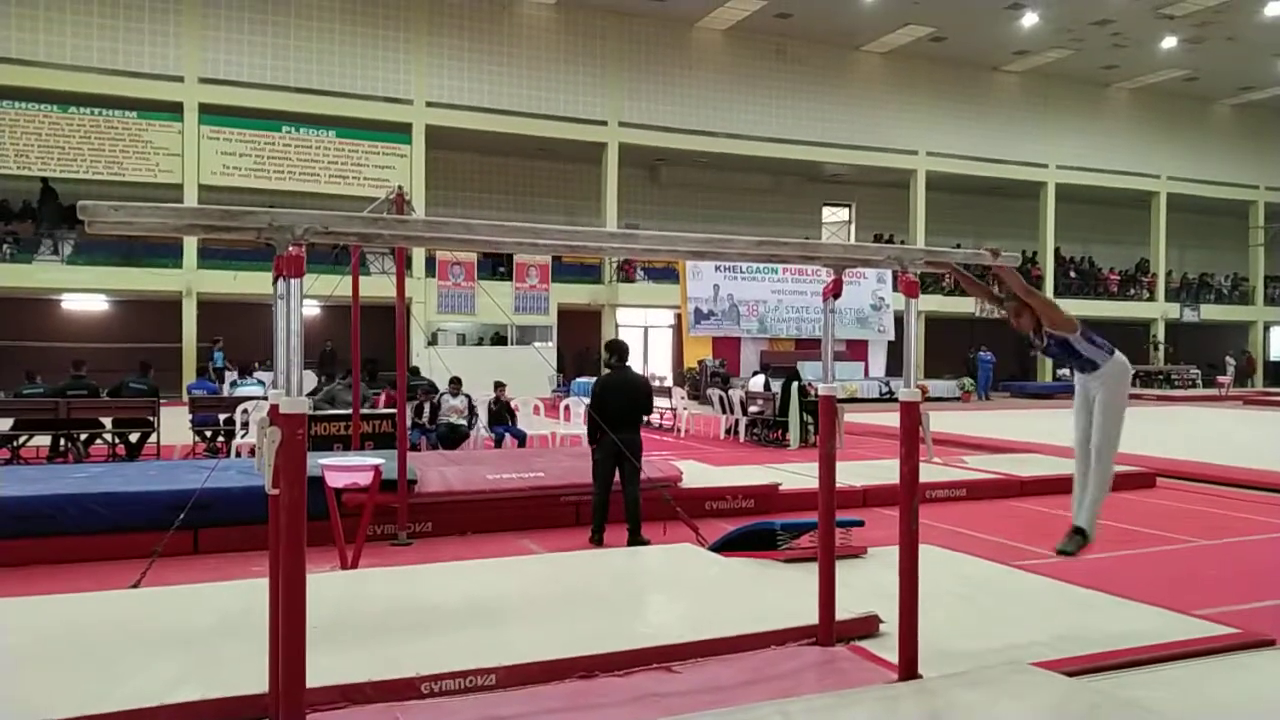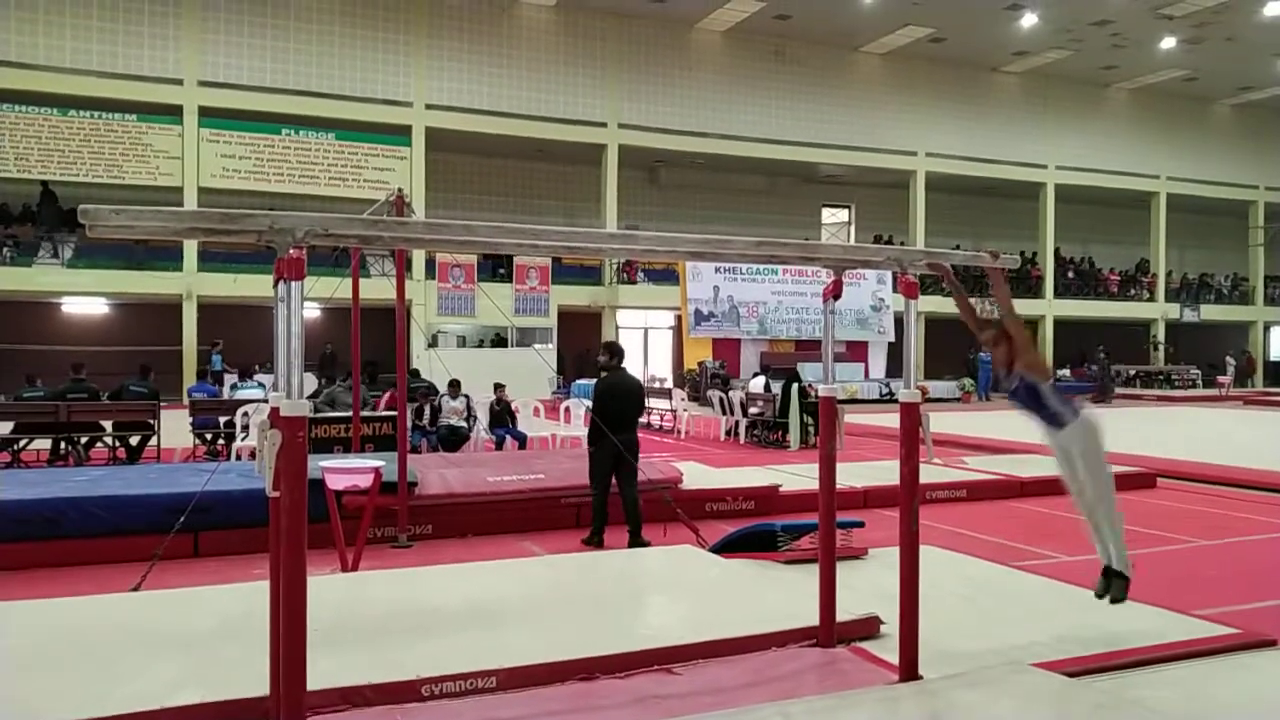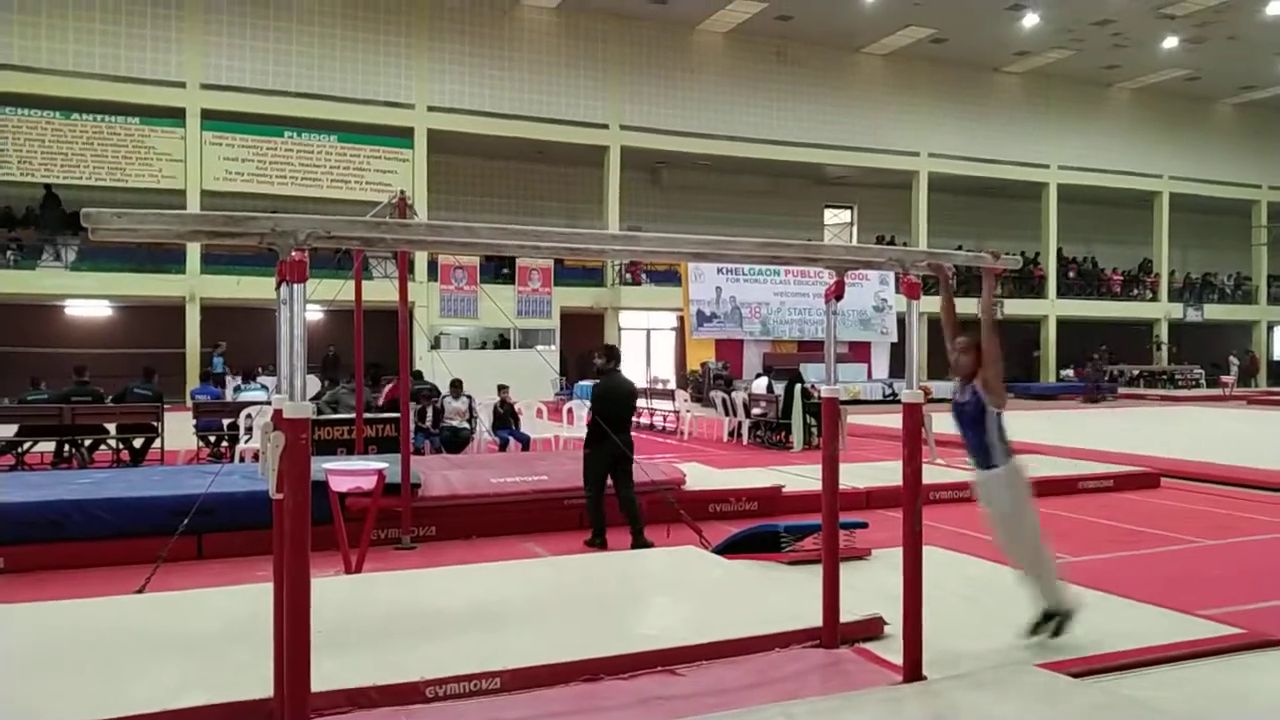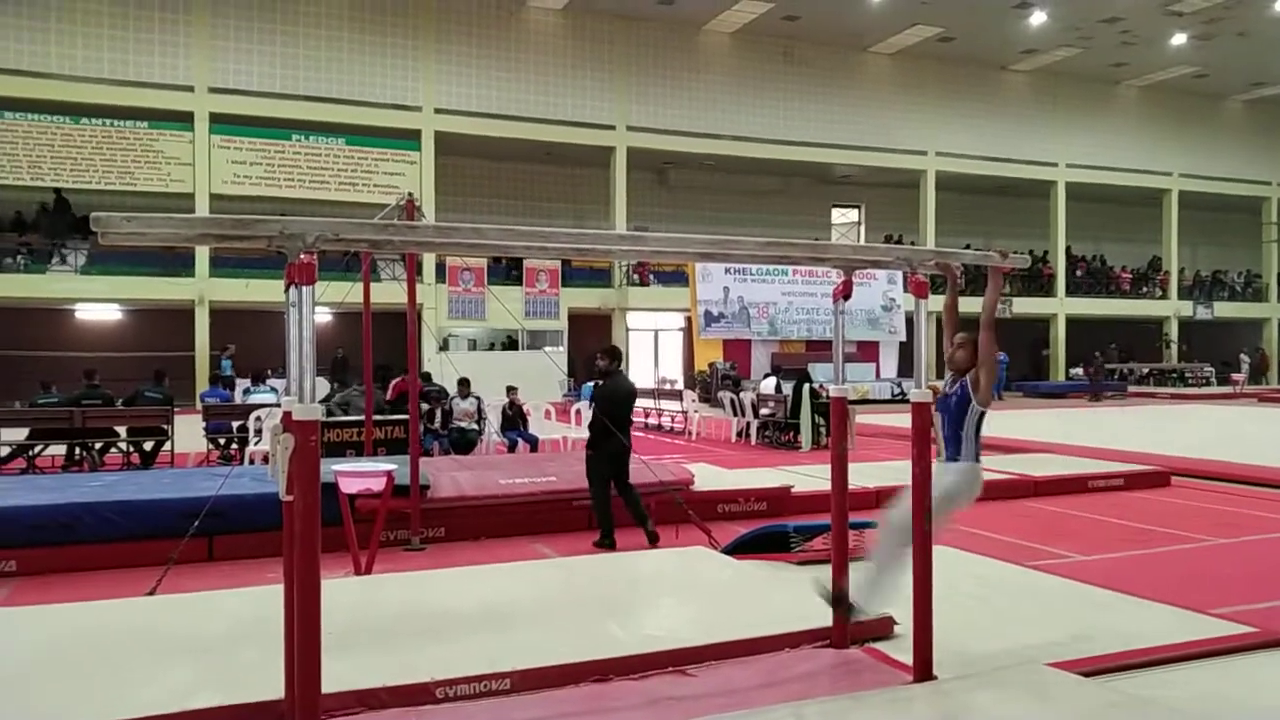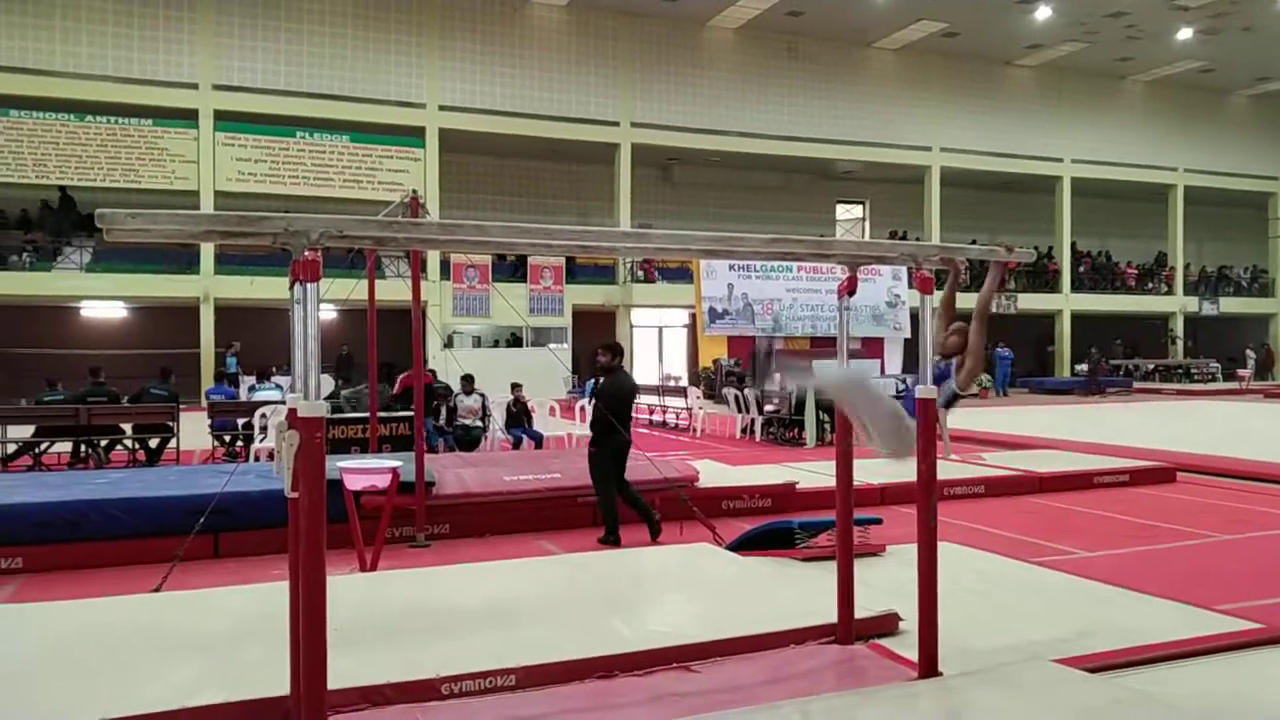
dt=0.2s
person 1, frame 1
left shoulder: (1054, 320)
right shoulder: (1031, 327)
left elbow: (1025, 291)
right elbow: (988, 295)
left wrist: (999, 265)
right wrist: (953, 270)
left hip: (1110, 373)
right hip: (1085, 377)
left knee: (1101, 452)
right knee: (1083, 452)
left ankle: (1084, 527)
right ankle: (1079, 523)
person 1, frame 2
left shoulder: (1029, 362)
right shoulder: (1004, 366)
left elbow: (1009, 317)
right elbow: (972, 320)
left wrist: (996, 276)
right wrist: (951, 281)
left hip: (1077, 431)
right hip: (1056, 436)
left knee: (1101, 500)
right knee: (1086, 501)
left ankle: (1118, 567)
right ankle: (1108, 564)
person 1, frame 3
left shoulder: (989, 385)
right shoulder: (961, 384)
left elbow: (988, 328)
right elbow: (950, 327)
left wrist: (988, 283)
right wrist: (945, 286)
left hip: (1002, 477)
right hip: (983, 479)
left knee: (1028, 550)
right knee: (1013, 549)
left ankle: (1058, 606)
right ankle: (1052, 606)
person 1, frame 4
left shoulder: (980, 383)
right shoulder: (951, 379)
left elbow: (988, 329)
right elbow: (949, 325)
left wrist: (995, 282)
right wrist: (953, 286)
left hip: (963, 475)
right hip: (946, 470)
left knee: (900, 523)
right knee: (895, 524)
left ankle: (861, 600)
person 1, frame 5
left shoulder: (966, 369)
right shoulder: (939, 362)
left elbow: (979, 316)
right elbow: (943, 313)
left wrist: (996, 271)
right wrist: (953, 277)
left hip: (904, 433)
right hip: (893, 431)
left knee: (854, 383)
person 2, frame 1
left shoulder: (603, 382)
right shoulder: (641, 381)
left elbow: (593, 414)
right elbow: (648, 410)
left wrist: (592, 440)
left hip: (607, 440)
right hip: (632, 439)
left knee: (601, 487)
right knee: (631, 488)
left ankle: (597, 534)
right ankle: (634, 535)
person 2, frame 2
left shoulder: (604, 383)
right shoulder: (635, 383)
left elbow: (597, 416)
right elbow: (639, 412)
left wrist: (592, 442)
left hip: (606, 442)
right hip: (629, 439)
left knee: (599, 489)
right knee: (630, 488)
left ankle: (596, 535)
right ankle: (635, 536)
person 2, frame 3
left shoulder: (602, 386)
right shoulder: (629, 385)
left elbow: (596, 419)
left wrist: (589, 444)
left hip: (602, 443)
right hip: (623, 441)
left knee: (594, 490)
right knee: (626, 489)
left ankle: (598, 536)
right ankle: (638, 536)
person 2, frame 4
left shoulder: (606, 388)
right shoulder: (628, 385)
left elbow: (599, 420)
left wrist: (591, 445)
left hip: (603, 444)
right hip: (623, 441)
left knee: (600, 491)
right knee: (624, 486)
left ankle: (607, 537)
right ankle: (646, 525)
person 2, frame 5
left shoulder: (609, 384)
right shoulder: (628, 381)
left elbow: (603, 417)
left wrist: (594, 442)
left hip: (606, 441)
right hip: (623, 437)
left knee: (605, 488)
right knee: (620, 482)
left ankle: (612, 534)
right ankle: (650, 517)
